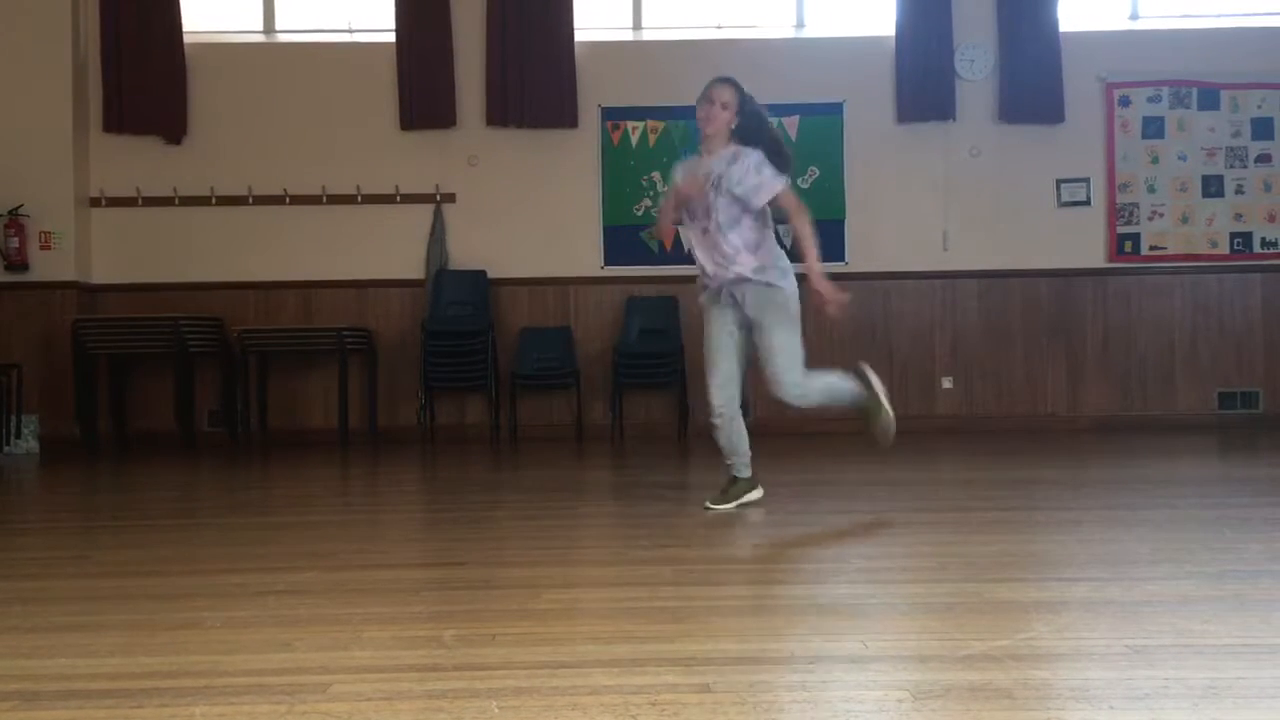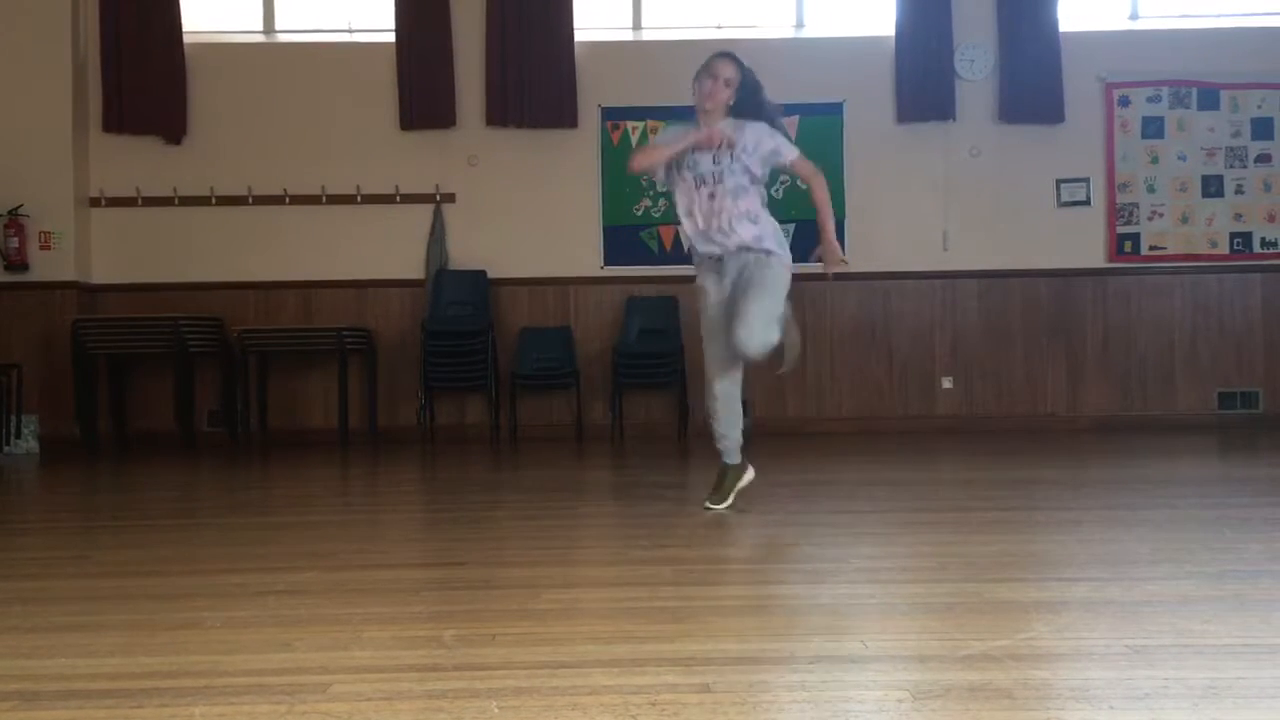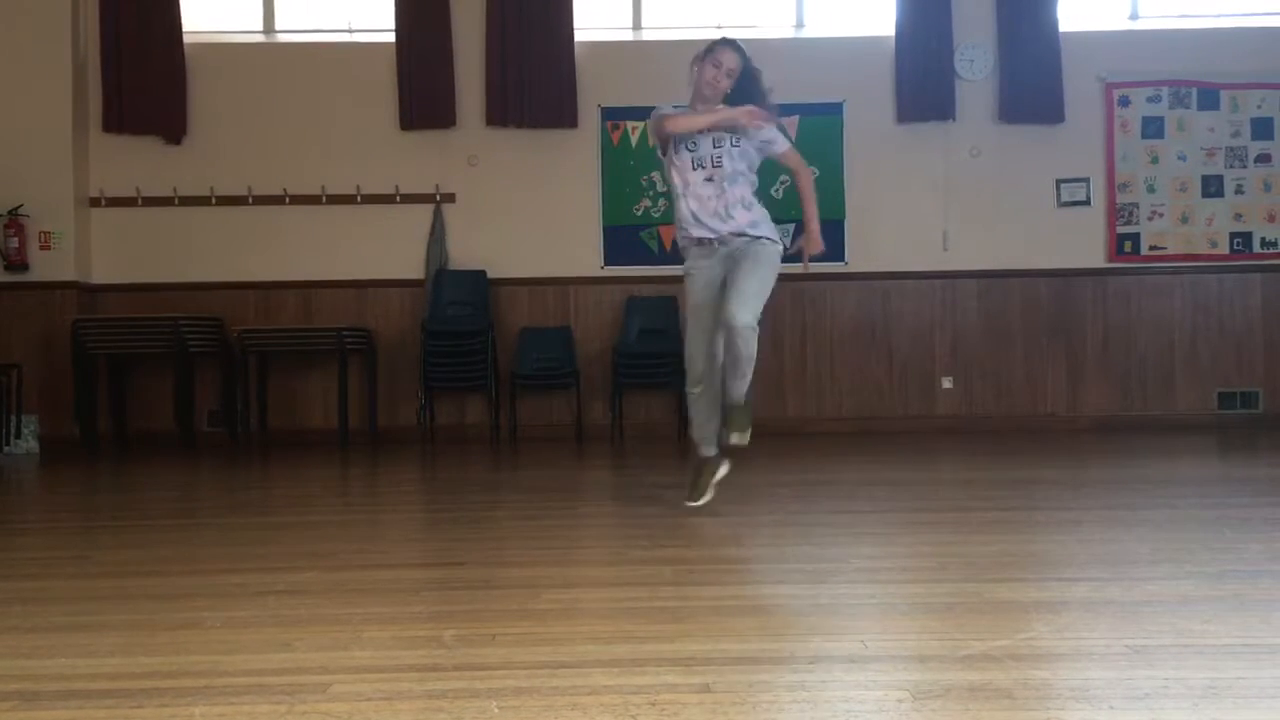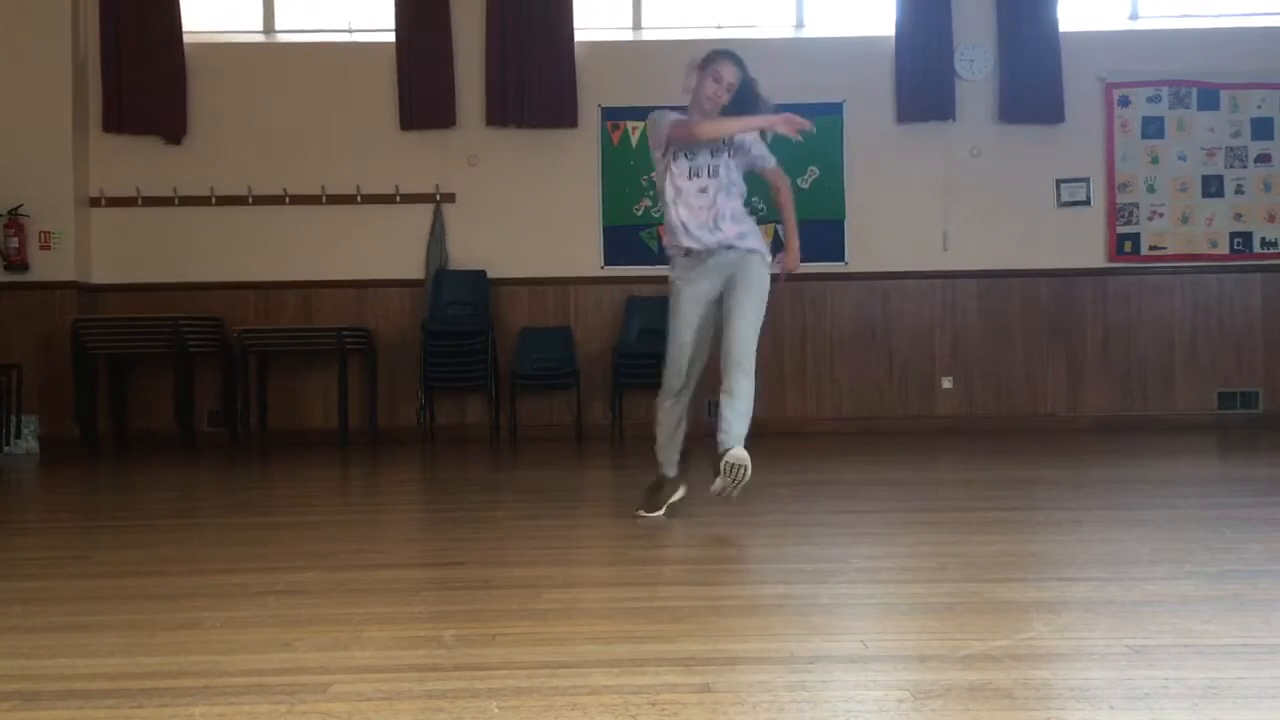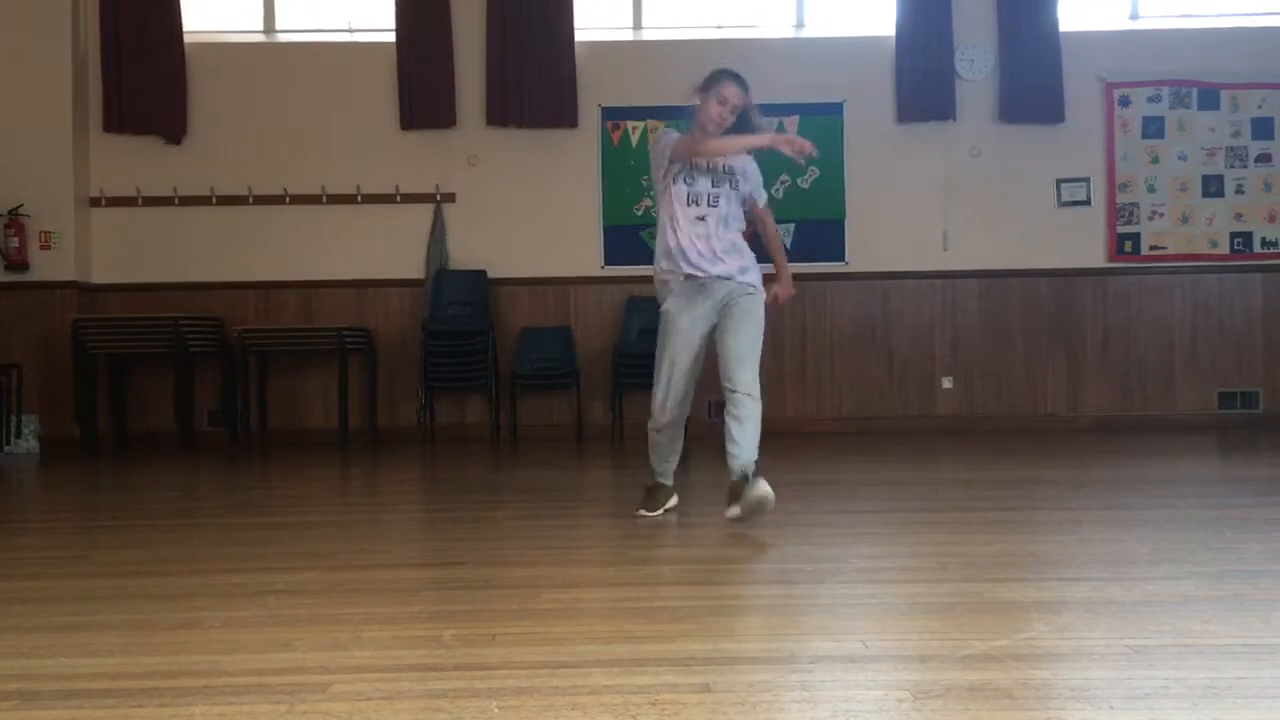
dt=0.1s
person 1, frame 1
left shoulder: (749, 160)
right shoulder: (684, 171)
left elbow: (796, 212)
right elbow: (666, 226)
left wrist: (816, 274)
right wrist: (678, 199)
left hip: (767, 285)
right hip: (720, 295)
left knee: (790, 387)
right knee: (721, 403)
left ankle: (861, 385)
right ankle: (742, 480)
person 1, frame 2
left shoulder: (754, 132)
right shoulder: (675, 139)
left elbow: (812, 178)
right elbow: (637, 164)
left wrist: (829, 237)
right wrist: (695, 139)
left hip: (763, 253)
right hip: (713, 266)
left knee: (748, 344)
right knee: (719, 374)
left ankle: (777, 322)
right ankle: (733, 465)
person 1, frame 3
left shoulder: (752, 123)
right shoulder: (672, 119)
left elbow: (801, 169)
right elbow: (671, 127)
left wrist: (812, 227)
right wrist: (731, 115)
left hip: (753, 241)
right hip: (702, 253)
left knee: (738, 318)
right knee: (700, 367)
left ankle: (735, 400)
right ankle: (708, 457)
person 1, frame 4
left shoulder: (745, 140)
right shoulder: (665, 125)
left elbow: (780, 184)
right elbow: (702, 131)
left wrist: (791, 241)
right wrist: (768, 121)
left hip: (746, 259)
right hip: (693, 265)
left knee: (739, 356)
right knee: (679, 379)
left ankle: (731, 454)
right ankle: (667, 477)
person 1, frame 5
left shoulder: (744, 165)
right shoulder: (667, 144)
left elbow: (763, 220)
right elbow: (705, 149)
left wrist: (783, 270)
right wrist: (771, 139)
left hip: (741, 287)
right hip: (685, 290)
left knee: (743, 386)
right knee: (668, 403)
left ankle: (743, 480)
right ankle: (661, 483)
